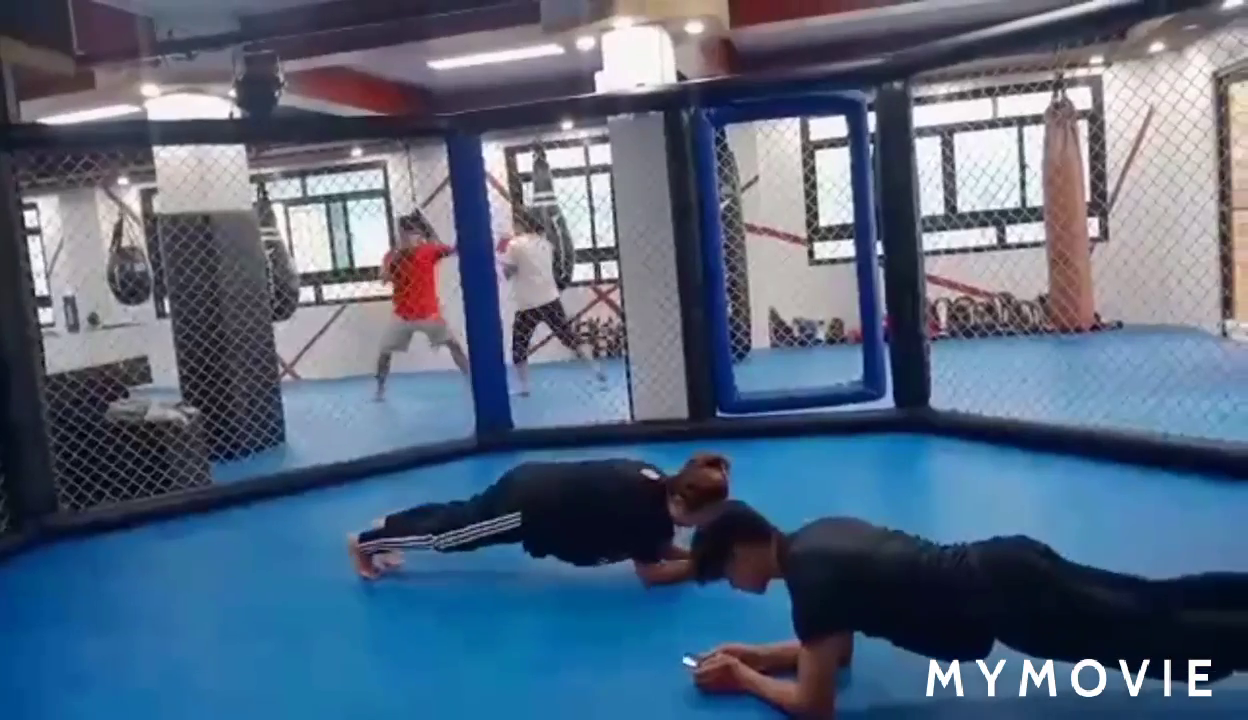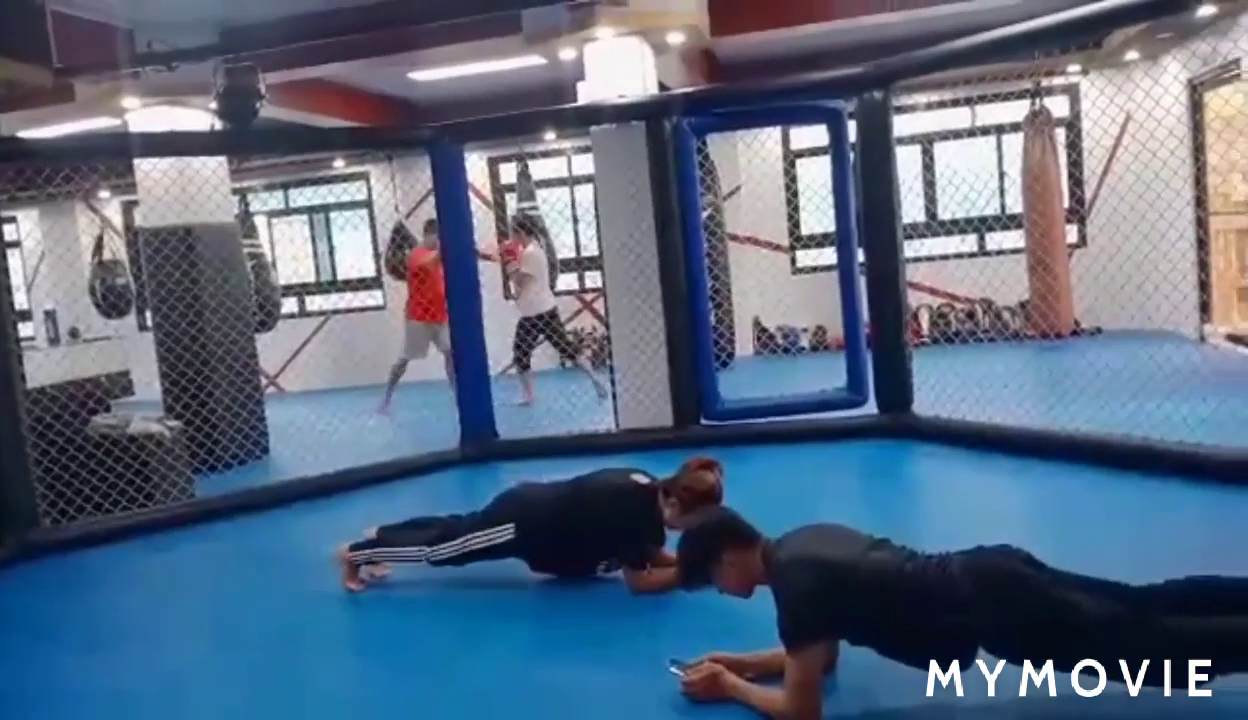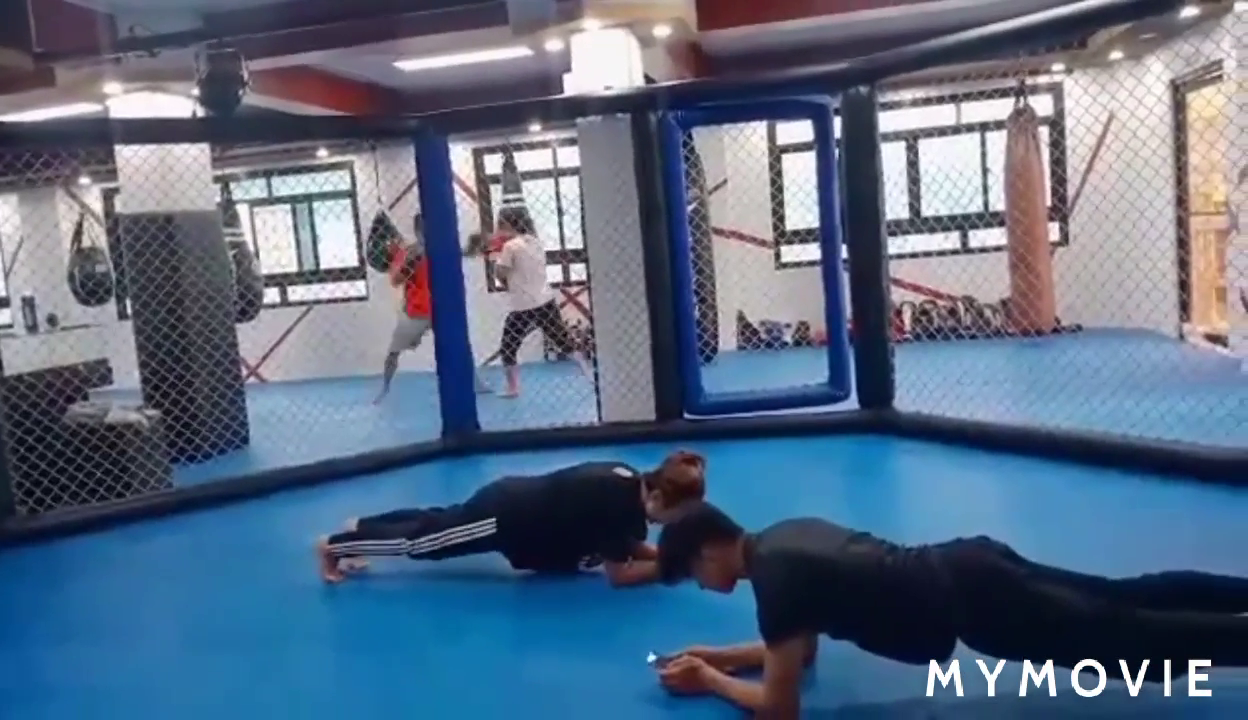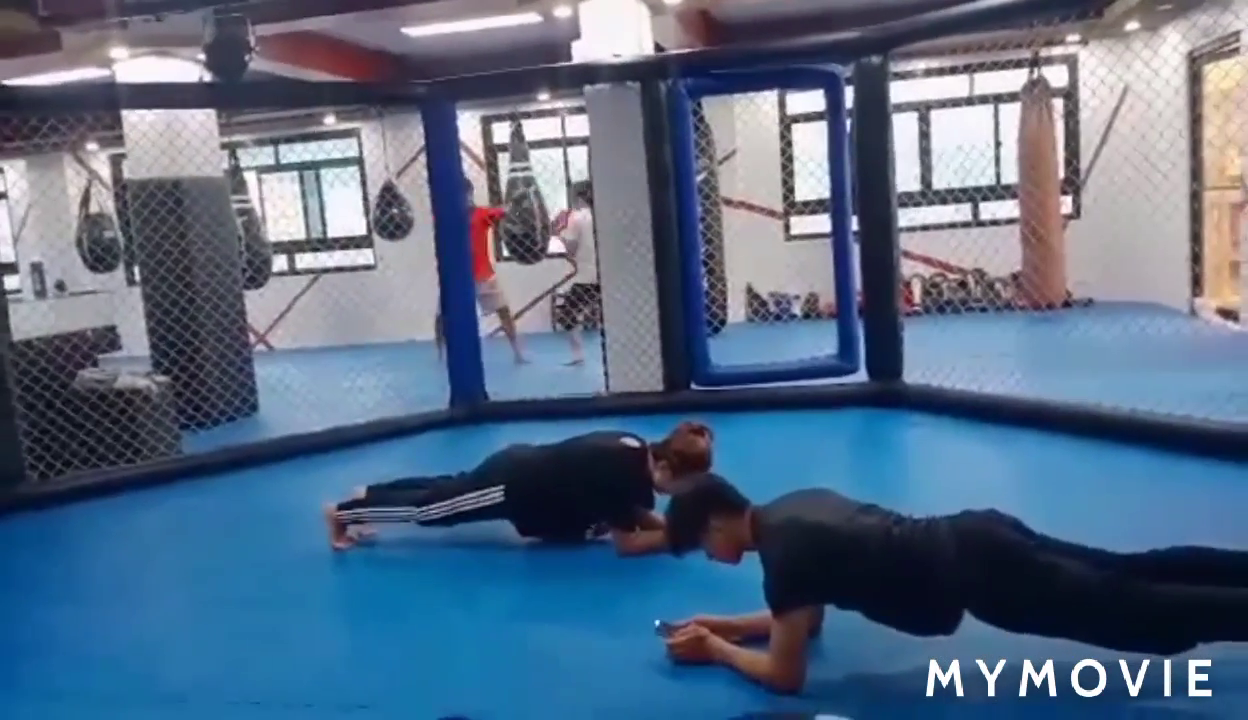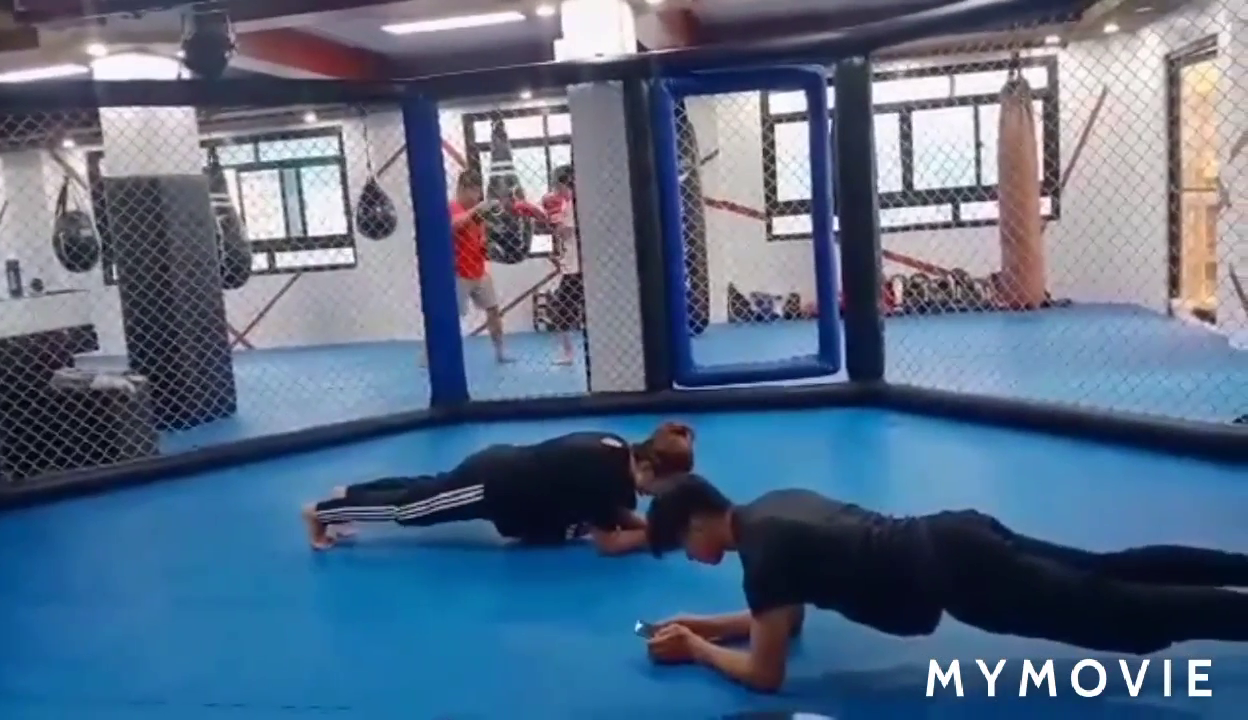
dt=0.5s
person 1, frame 1
left shoulder: (812, 578)
right shoulder: (816, 538)
right elbow: (836, 647)
right wrist: (758, 654)
left hip: (1011, 599)
right hip: (1008, 565)
left knee: (1168, 641)
right knee: (1164, 603)
person 1, frame 2
left shoulder: (796, 584)
right shoulder: (800, 546)
right elbow: (819, 653)
right wrist: (744, 662)
left hip: (994, 609)
right hip: (992, 573)
left knee: (1149, 647)
right knee: (1148, 608)
person 1, frame 3
left shoulder: (776, 579)
right shoulder: (781, 539)
right elbow: (800, 647)
right wrist: (721, 655)
left hip: (972, 602)
right hip: (970, 567)
left knee: (1130, 640)
right knee: (1129, 600)
person 1, frame 4
left shoulder: (784, 550)
right shoulder: (790, 511)
left elbow: (786, 674)
right elbow: (803, 617)
left wrist: (717, 649)
right wrist: (725, 623)
left hip: (978, 574)
right hip: (978, 537)
left knee: (1141, 617)
right knee: (1133, 577)
person 1, frame 5
left shoulder: (763, 551)
right shoulder: (769, 511)
left elbow: (766, 673)
right elbow: (785, 617)
left wrist: (696, 649)
right wrist: (703, 624)
left hip: (958, 574)
right hip: (957, 538)
left knee: (1120, 616)
right knee: (1109, 574)
person 2, frame 1
left shoulder: (661, 486)
right shoulder: (644, 505)
left elbow: (665, 549)
right elbow: (652, 572)
left hip: (537, 484)
right hip: (531, 505)
left knee: (460, 515)
right knee: (448, 534)
left ankle: (387, 526)
right ankle: (365, 541)
person 2, frame 2
left shoulder: (650, 491)
right shoulder: (637, 510)
left elbow: (653, 556)
right elbow: (640, 580)
left hip: (533, 505)
right hip: (526, 522)
left knee: (456, 531)
right knee: (442, 546)
left ankle: (379, 537)
right ankle: (356, 553)
person 2, frame 3
left shoulder: (631, 483)
right shoulder: (620, 502)
left elbow: (633, 547)
right elbow: (620, 572)
left hip: (515, 500)
right hip: (508, 518)
left knee: (437, 522)
right knee: (423, 539)
left ankle: (359, 528)
right ankle: (335, 545)
person 2, frame 4
left shoulder: (638, 453)
right shoulder: (626, 472)
left elbow: (639, 516)
right elbow: (627, 542)
left wrist: (670, 525)
left hip: (522, 467)
right hip: (515, 486)
left knee: (444, 492)
right knee: (430, 507)
left ankle: (368, 496)
right ankle: (343, 512)
person 2, frame 5
left shoulder: (619, 453)
right shoulder: (607, 471)
left elbow: (619, 513)
right elbow: (608, 541)
left wrist: (650, 524)
left hip: (502, 468)
right hip: (495, 485)
left knee: (425, 490)
right knee: (408, 506)
left ankle: (347, 495)
right ankle: (322, 512)
person 3, frame 1
left shoulder: (514, 245)
right shoulder: (545, 243)
left elbow: (508, 273)
left wrist: (504, 254)
left hip: (527, 305)
right hip: (550, 300)
left knee: (519, 347)
right knee: (568, 336)
left ankle: (523, 386)
right ankle: (596, 368)
person 3, frame 2
left shoulder: (530, 252)
right shoulder: (533, 247)
left elbow: (522, 283)
left wrist: (511, 265)
left hip: (533, 312)
right hip: (547, 309)
left knee: (521, 353)
right knee: (566, 347)
left ankle: (528, 396)
right ankle: (596, 380)
person 3, frame 3
left shoulder: (511, 247)
right shoulder: (536, 242)
left elbow: (500, 274)
left wrist: (495, 254)
left hip: (523, 307)
right hip: (545, 301)
left knee: (508, 347)
right knee: (564, 340)
left ankle: (512, 388)
right ankle: (589, 375)
person 3, frame 4
left shoulder: (576, 218)
left elbow: (571, 249)
left wrist: (564, 232)
left hip: (588, 278)
left knee: (570, 312)
left ankle: (577, 353)
person 3, frame 5
left shoulder: (569, 204)
left elbow: (564, 234)
left wrist: (555, 215)
left hip: (575, 267)
left knee: (563, 308)
left ankle: (568, 353)
person 4, frame 1
left shoulder: (430, 249)
right shoulder: (391, 256)
left elbow: (452, 249)
right elbow: (384, 278)
right wrist: (399, 252)
left hip: (430, 312)
right hip: (403, 315)
left knee: (453, 344)
right knee: (385, 351)
right ankle: (380, 389)
person 4, frame 2
left shoulder: (435, 257)
right shoulder: (417, 255)
right elbow: (427, 262)
right wrist: (441, 250)
left hip: (440, 316)
right hip: (418, 318)
left knee: (450, 353)
right knee: (405, 358)
right ankle: (387, 397)
person 4, frame 3
right shoulder: (404, 253)
right elbow: (395, 281)
right wrist: (408, 260)
right hip: (413, 314)
right knee: (393, 352)
left ankle: (477, 381)
right ankle: (385, 389)
person 4, frame 4
left shoulder: (484, 213)
left elbow: (507, 213)
left hip: (484, 275)
left knee: (504, 311)
right knee: (442, 317)
left ankle: (518, 352)
right ankle: (440, 355)
person 4, frame 5
left shoulder: (476, 212)
right shoulder: (452, 209)
right elbow: (456, 225)
left wrist: (487, 247)
right wrist: (479, 208)
left hip: (478, 273)
right hip: (458, 275)
left knee: (493, 309)
left ankle: (499, 351)
